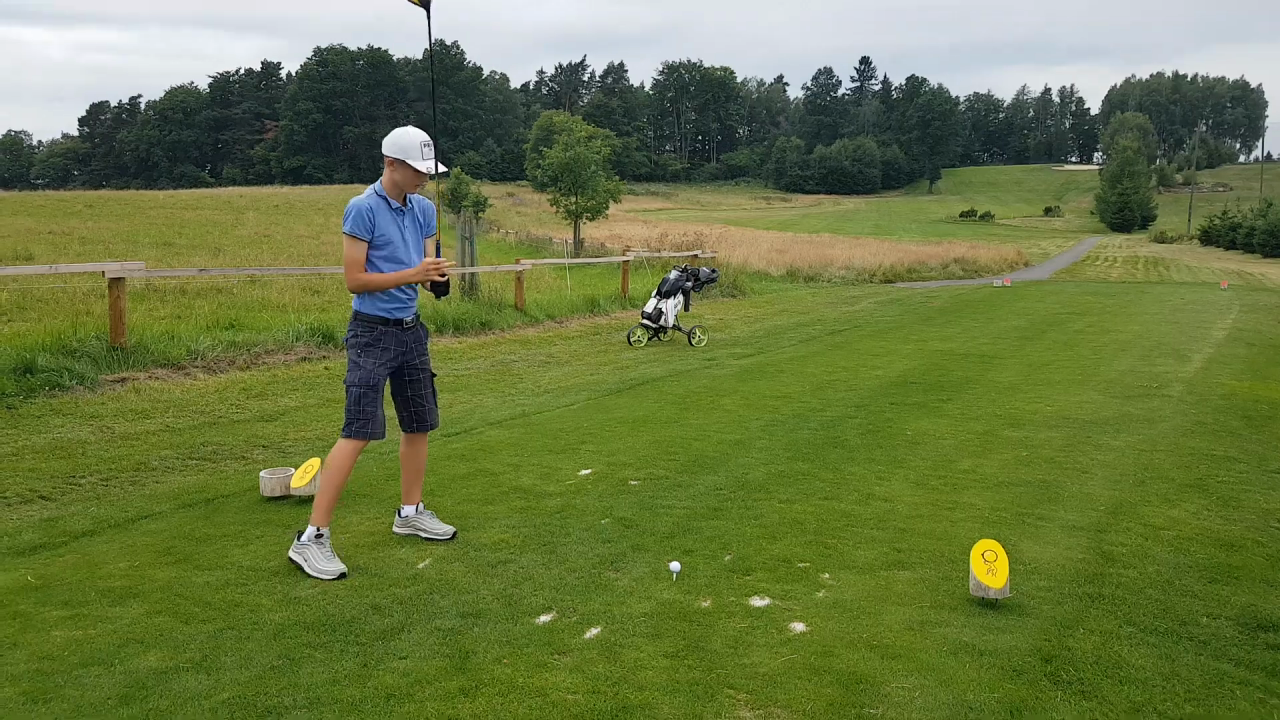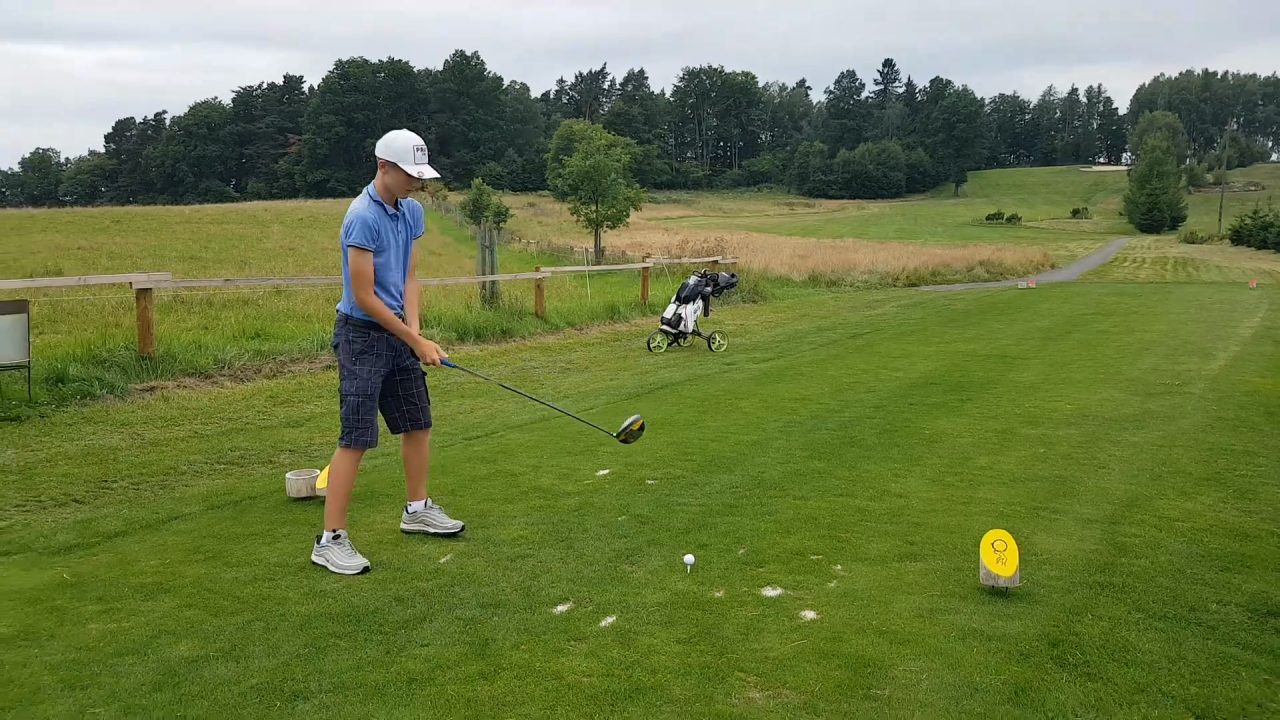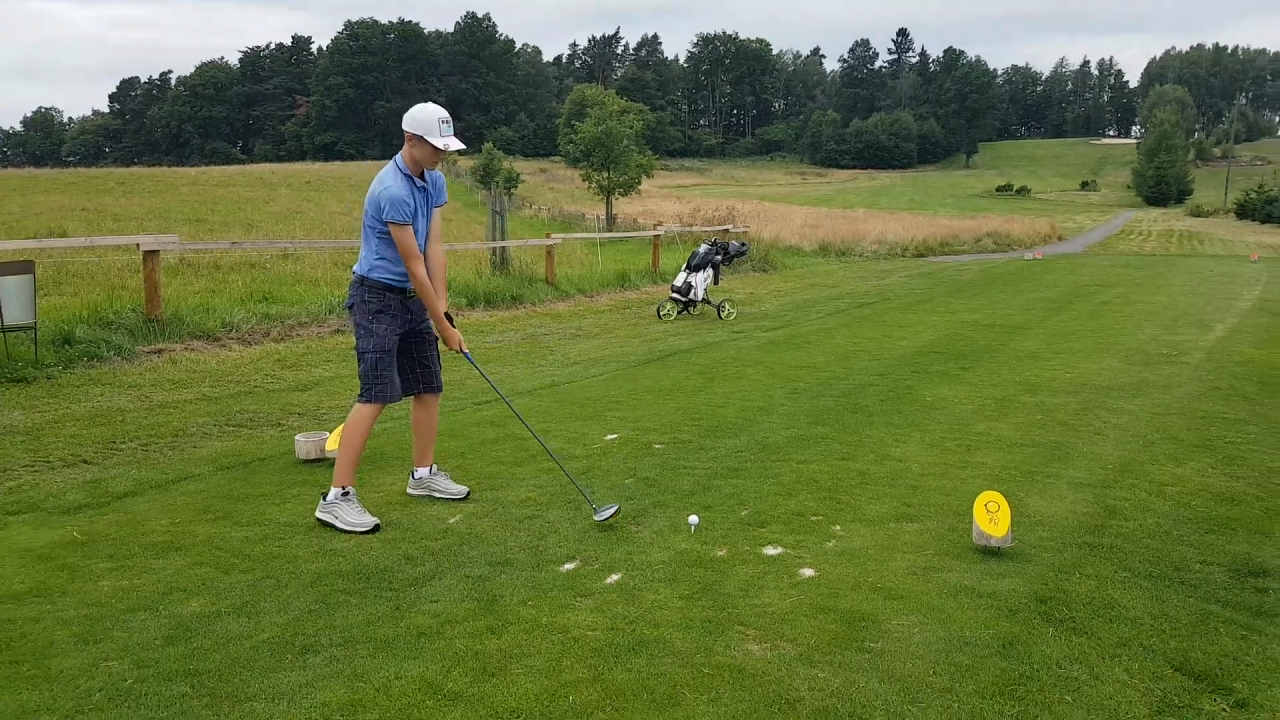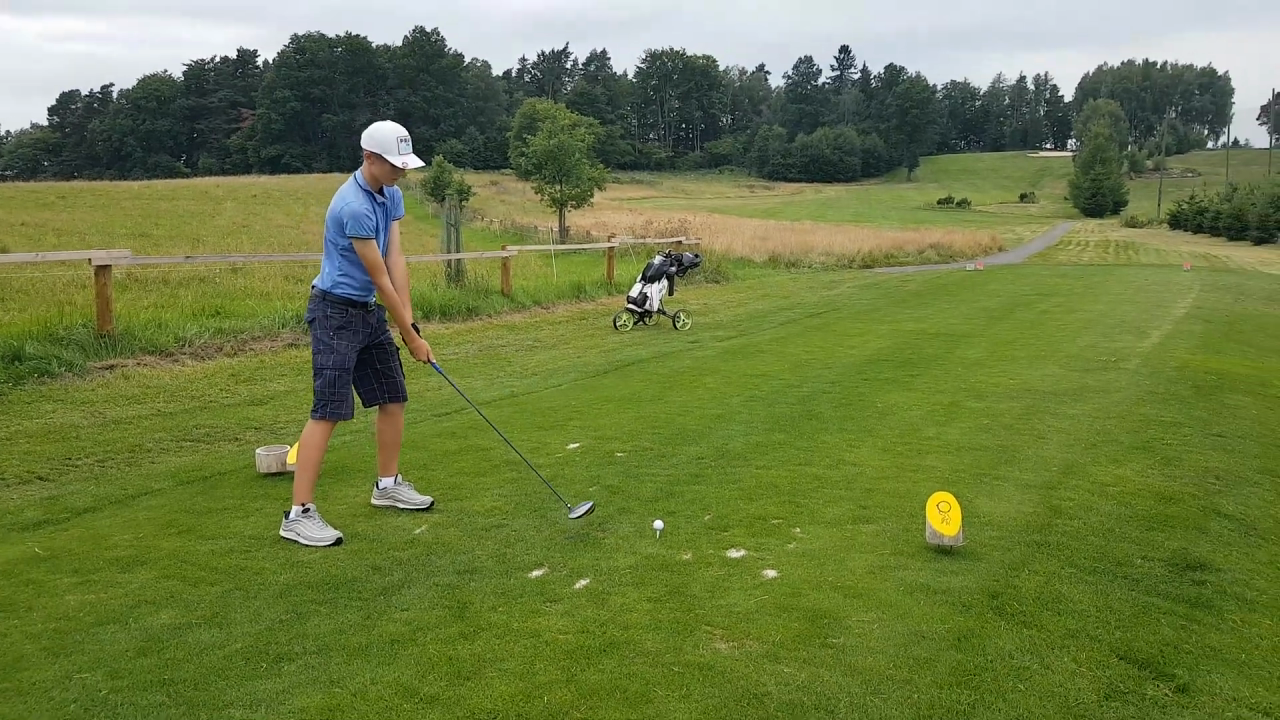
dt=0.4s
person 1, frame 1
left shoulder: (426, 209)
right shoulder: (362, 208)
right elbow: (355, 281)
left wrist: (436, 276)
right wrist: (414, 272)
left hip: (410, 329)
right hip: (373, 330)
left knee: (419, 425)
right knee: (359, 432)
left ankle: (410, 512)
right ankle: (311, 536)
person 1, frame 2
left shoulder: (412, 212)
right shoulder: (362, 217)
left elbow: (408, 277)
right elbow: (363, 297)
left wrist: (415, 331)
right wrist: (415, 341)
left hip: (396, 336)
right hip: (361, 335)
left knee: (417, 423)
right knee: (356, 438)
left ankle: (417, 508)
right ankle: (330, 539)
person 1, frame 3
left shoulder: (434, 181)
right shoulder: (393, 191)
left elbow: (433, 248)
right elbow: (414, 266)
left wrist: (444, 311)
right wrist: (443, 325)
left hip: (409, 297)
right hip: (376, 297)
left knee: (428, 387)
right knee: (376, 394)
left ankle: (424, 474)
right ankle: (338, 496)
person 1, frame 4
left shoulder: (392, 195)
right shoulder: (353, 206)
left elbow: (395, 260)
right elbow: (380, 278)
left wrist: (410, 322)
right wrist: (411, 336)
left hip: (369, 310)
right hip: (336, 312)
left knee: (393, 398)
right knee: (329, 410)
left ankle: (387, 484)
right ankle: (299, 513)
